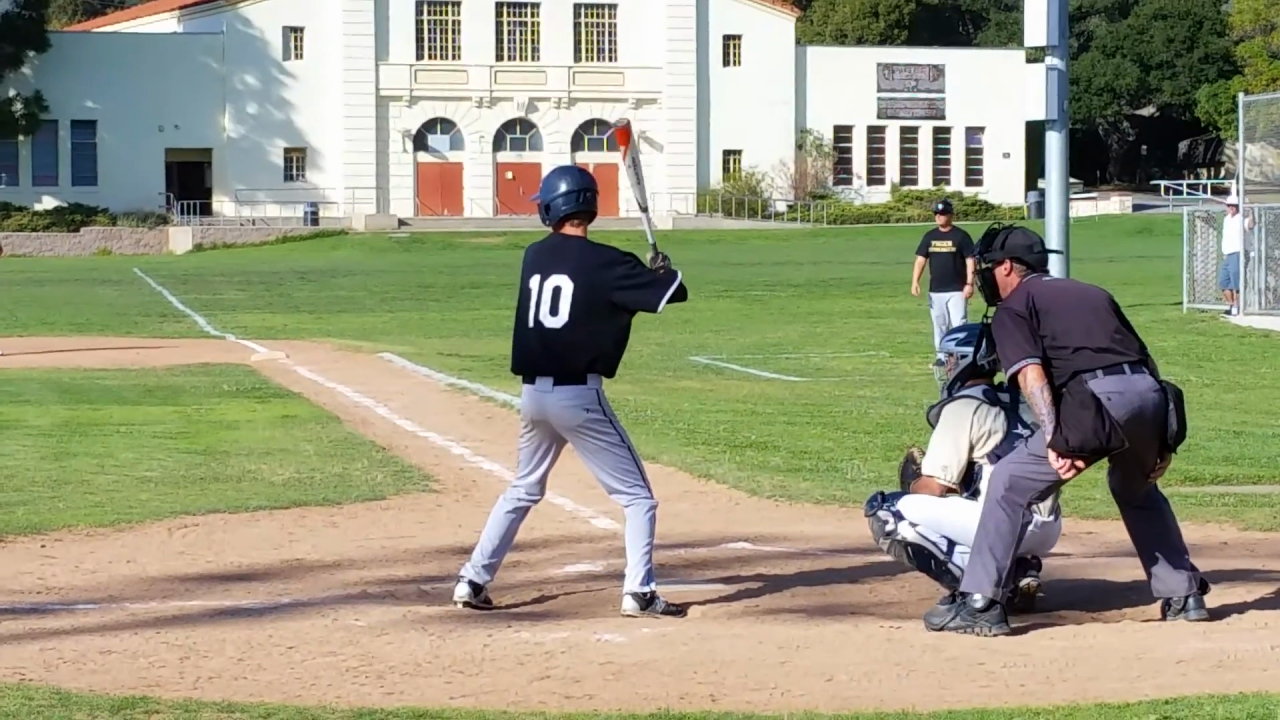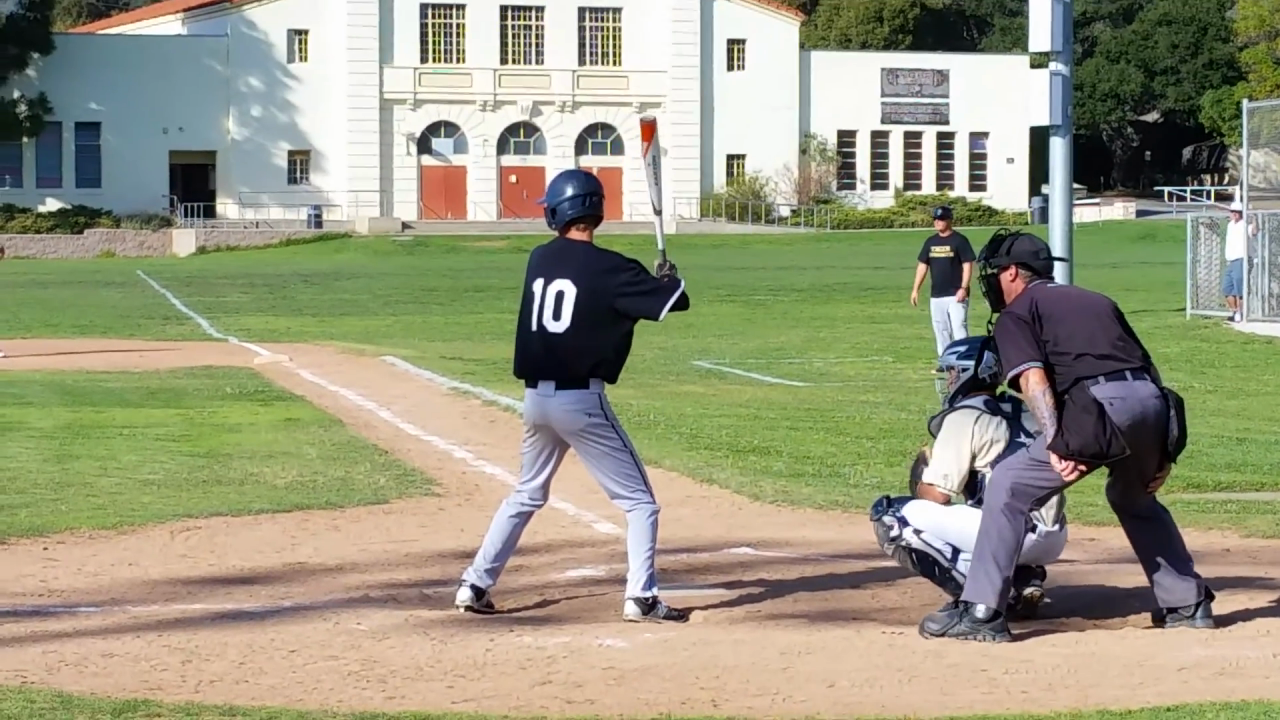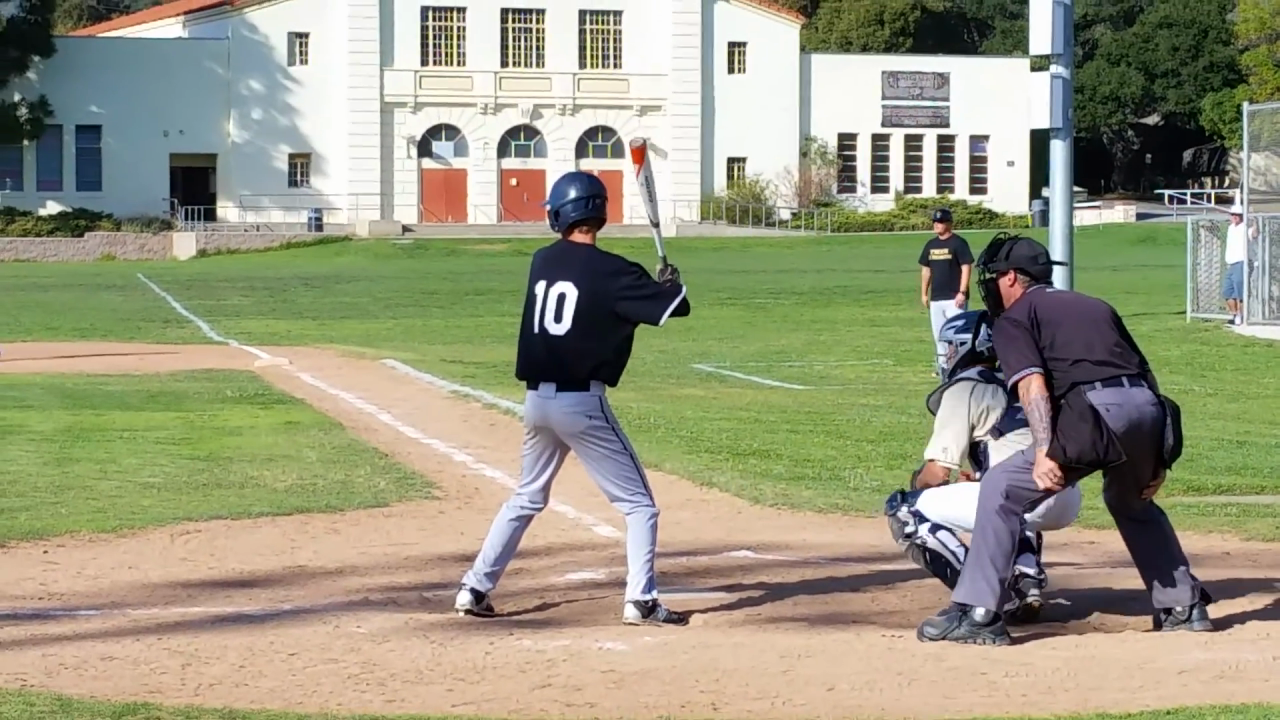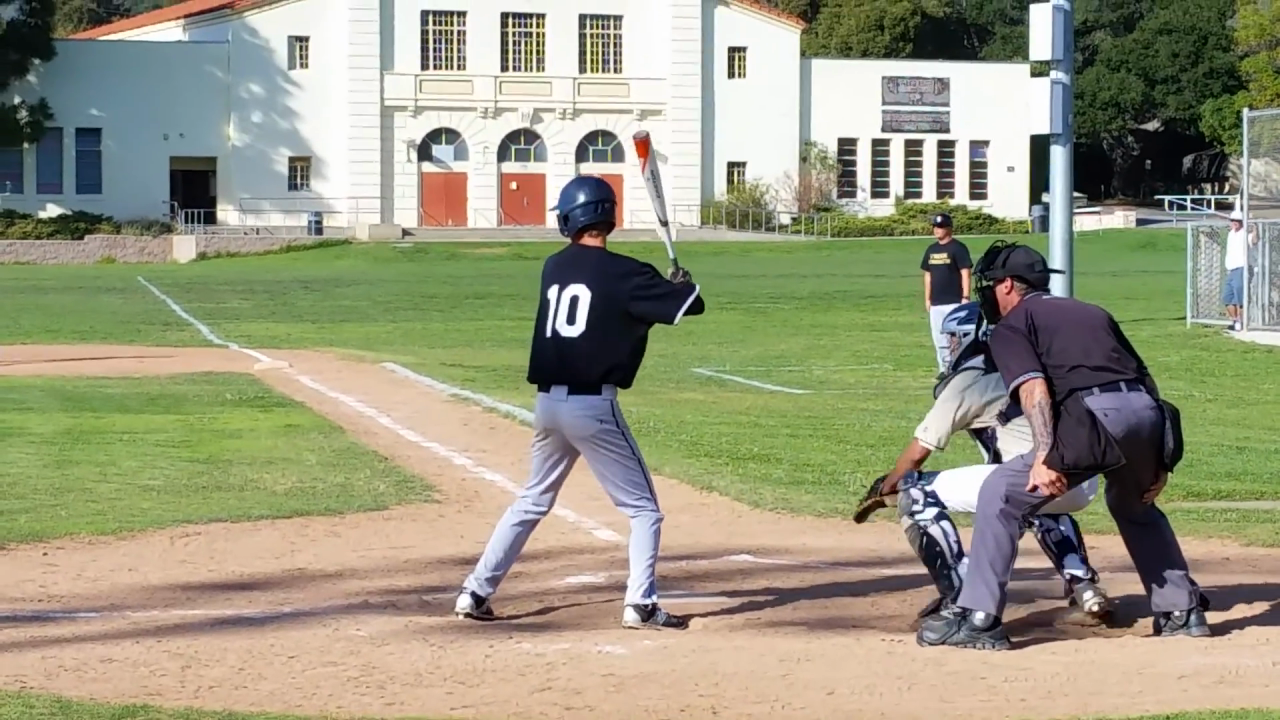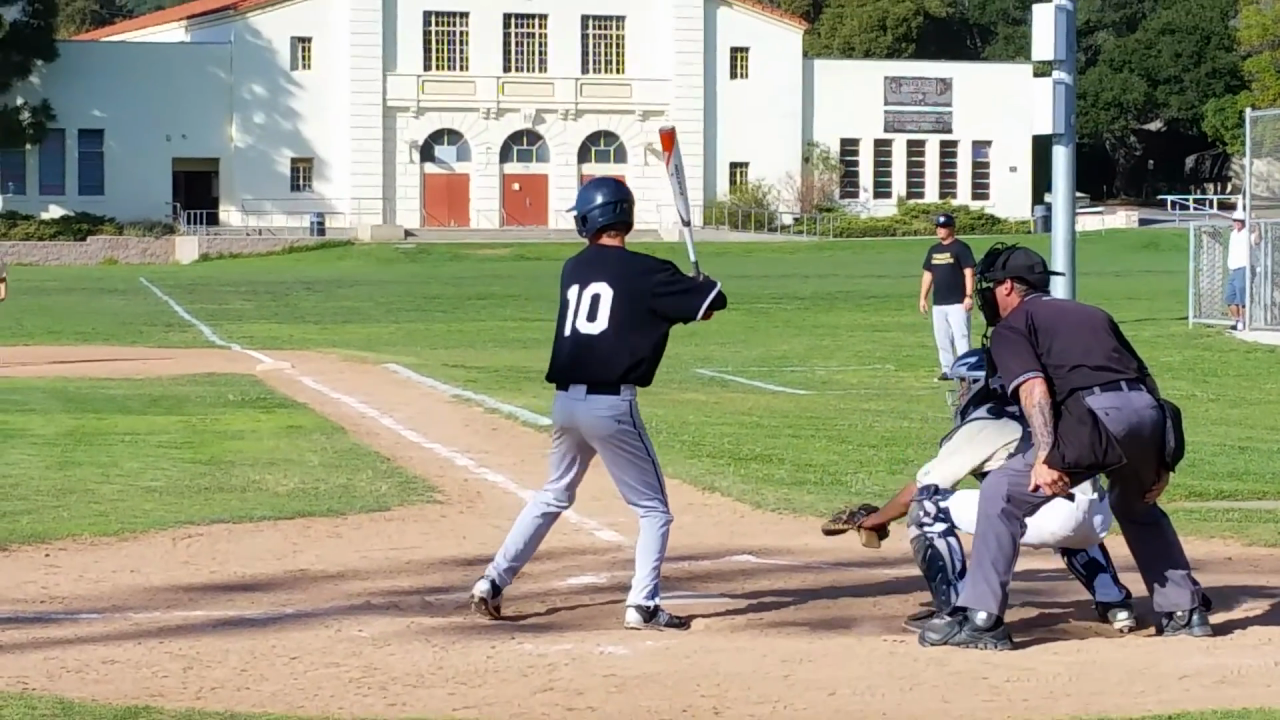
dt=0.2s
person 1, frame 1
left shoulder: (533, 255)
right shoulder: (605, 262)
right elbow: (674, 292)
left wrist: (639, 274)
right wrist: (659, 270)
left hip: (534, 393)
right hip: (578, 395)
left knee: (522, 490)
right knee: (637, 496)
left ankle: (472, 581)
right ankle: (640, 593)
person 1, frame 2
left shoulder: (538, 259)
right shoulder: (609, 267)
right elbow: (676, 301)
left wrist: (646, 281)
right wrist: (666, 278)
left hip: (537, 397)
right hip: (581, 399)
left knee: (526, 495)
right knee: (640, 502)
left ankle: (474, 585)
right ankle: (642, 598)
person 1, frame 3
left shoulder: (542, 261)
right shoulder: (611, 270)
right elbow: (676, 307)
left wrist: (649, 285)
right wrist: (668, 282)
left hip: (538, 399)
right hip: (582, 402)
left knee: (526, 498)
right knee: (639, 505)
left ankle: (474, 589)
right ankle: (641, 601)
person 1, frame 4
left shoulder: (553, 267)
right shoulder: (625, 272)
right elbow: (691, 305)
left wrist: (658, 289)
right wrist: (676, 285)
left hip: (549, 401)
right hip: (593, 405)
left knee: (532, 501)
right knee: (642, 509)
left ankle: (475, 592)
right ankle: (640, 605)
person 1, frame 5
left shoulder: (573, 268)
right shoulder: (645, 270)
right elbow: (713, 301)
left wrist: (676, 300)
right wrist: (695, 288)
left hip: (566, 400)
right hip: (611, 405)
left knee: (552, 497)
right knee: (653, 509)
left ankle: (494, 581)
right ankle: (643, 606)
person 2, frame 1
left shoulder: (1012, 308)
right shoulder: (1094, 293)
left elbow: (1032, 375)
left wrist: (1053, 441)
right wrist: (1158, 441)
left hip: (1100, 402)
right hip: (1152, 396)
left knee: (1009, 482)
right knee: (1137, 490)
left ankle: (979, 603)
right ankle: (1183, 595)
person 2, frame 2
left shoulder: (1016, 313)
right shoulder: (1099, 300)
left elbow: (1033, 379)
left wrist: (1056, 445)
right wrist: (1159, 451)
left hip: (1102, 407)
right hip: (1152, 403)
left knee: (1008, 486)
right knee: (1135, 500)
left ankle: (981, 611)
right ankle: (1187, 604)
person 2, frame 3
left shoulder: (1013, 318)
right shoulder: (1097, 306)
left elbow: (1033, 384)
left wrist: (1046, 451)
right wrist: (1155, 456)
left hip: (1097, 413)
right hip: (1148, 410)
left knee: (1001, 489)
right knee: (1133, 503)
left ankle: (979, 615)
right ankle: (1184, 606)
person 2, frame 4
left shoulder: (1010, 325)
right shoulder: (1093, 312)
left elbow: (1034, 388)
left wrist: (1045, 456)
right wrist: (1156, 460)
left hip: (1097, 418)
right hip: (1147, 415)
left knee: (1000, 494)
right knee: (1135, 506)
left ankle: (979, 619)
right ankle: (1182, 611)
person 2, frame 5
left shoulder: (1011, 326)
right shoulder: (1093, 313)
left elbow: (1034, 388)
left wrist: (1046, 456)
right wrist: (1158, 460)
left hip: (1098, 417)
right hip: (1148, 414)
left knee: (1002, 493)
right knee: (1138, 507)
left ankle: (980, 619)
right ankle: (1184, 611)
person 3, frame 1
left shoulder: (962, 406)
right shoulder: (1021, 403)
left elbow: (934, 488)
left wrist: (913, 483)
right wrist: (928, 469)
right hip: (1047, 529)
left knee: (883, 511)
right ankle: (1020, 570)
person 3, frame 2
left shoulder: (963, 416)
right shoulder: (1024, 412)
left elbow: (936, 496)
left wrist: (920, 486)
right hip: (1052, 538)
left knee: (888, 516)
right ankle: (1026, 579)
person 3, frame 3
left shoulder: (964, 388)
left elbow: (938, 473)
left wrist: (913, 491)
right wrist: (974, 478)
right hip: (1065, 501)
left knee: (906, 511)
right ankle: (1028, 583)
person 3, frame 4
left shoulder: (967, 379)
left elbow: (918, 450)
left wrist: (888, 484)
right hip: (1081, 481)
left knee: (916, 494)
left ankle: (959, 598)
right ankle: (1082, 586)
person 3, frame 5
left shoulder: (977, 427)
left elbow: (918, 490)
left wrist: (876, 517)
left hip: (1055, 514)
right hip: (1096, 515)
left knee: (929, 505)
left ankle: (954, 612)
right ankle: (1115, 603)
